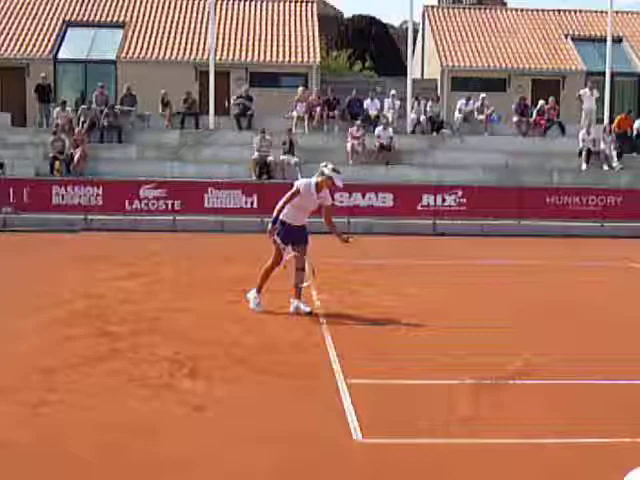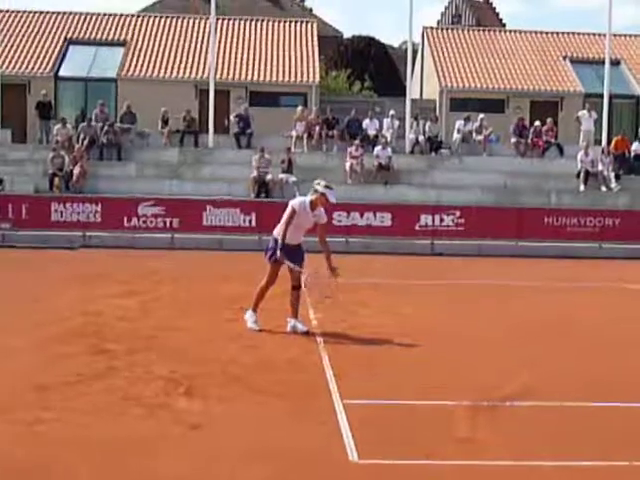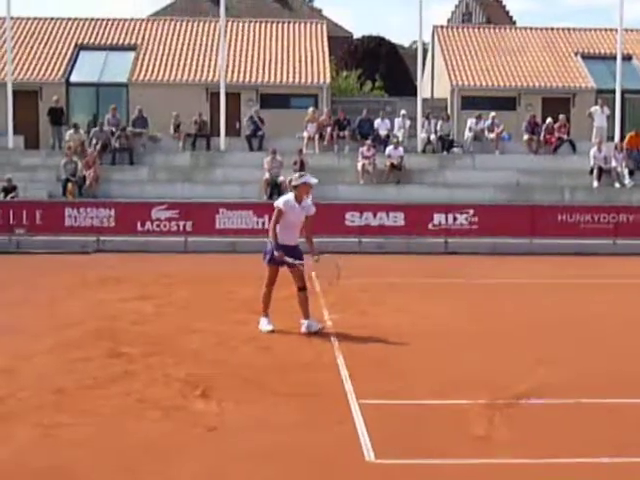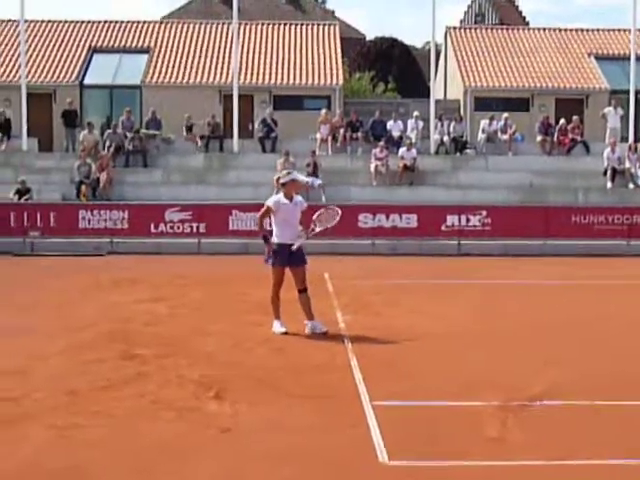
dt=0.7s
person 1, frame 1
left shoulder: (325, 197)
right shoulder: (303, 185)
left elbow: (328, 221)
right elbow: (283, 203)
left wrist: (340, 236)
right wrist: (273, 223)
left hip: (300, 228)
right hip: (284, 224)
left knee: (301, 265)
right knee: (275, 262)
left ankle: (296, 302)
right ankle: (256, 294)
person 1, frame 2
left shoulder: (320, 214)
right shoulder: (298, 203)
left elbow: (322, 241)
right elbow: (284, 227)
left wrist: (330, 264)
right wrist: (280, 248)
left hip: (296, 247)
right hip: (280, 243)
left knee: (297, 283)
right knee: (270, 281)
left ankle: (293, 321)
right ankle: (252, 313)
person 1, frame 3
left shoulder: (308, 206)
right shoulder: (284, 202)
left elbow: (306, 230)
right elbow: (273, 226)
left wrist: (313, 251)
right wrist: (276, 249)
left hip: (294, 247)
right hip: (278, 246)
left knee: (302, 284)
right knee: (270, 283)
left ankle: (307, 321)
right ankle: (264, 319)
person 1, frame 4
left shoulder: (299, 201)
right shoulder: (275, 201)
right elbow: (259, 220)
left wrist: (304, 230)
right wrist: (266, 241)
left hip: (295, 247)
right hip: (279, 247)
left knee: (302, 286)
right knee: (277, 286)
left ankle: (311, 322)
right ankle: (277, 321)
